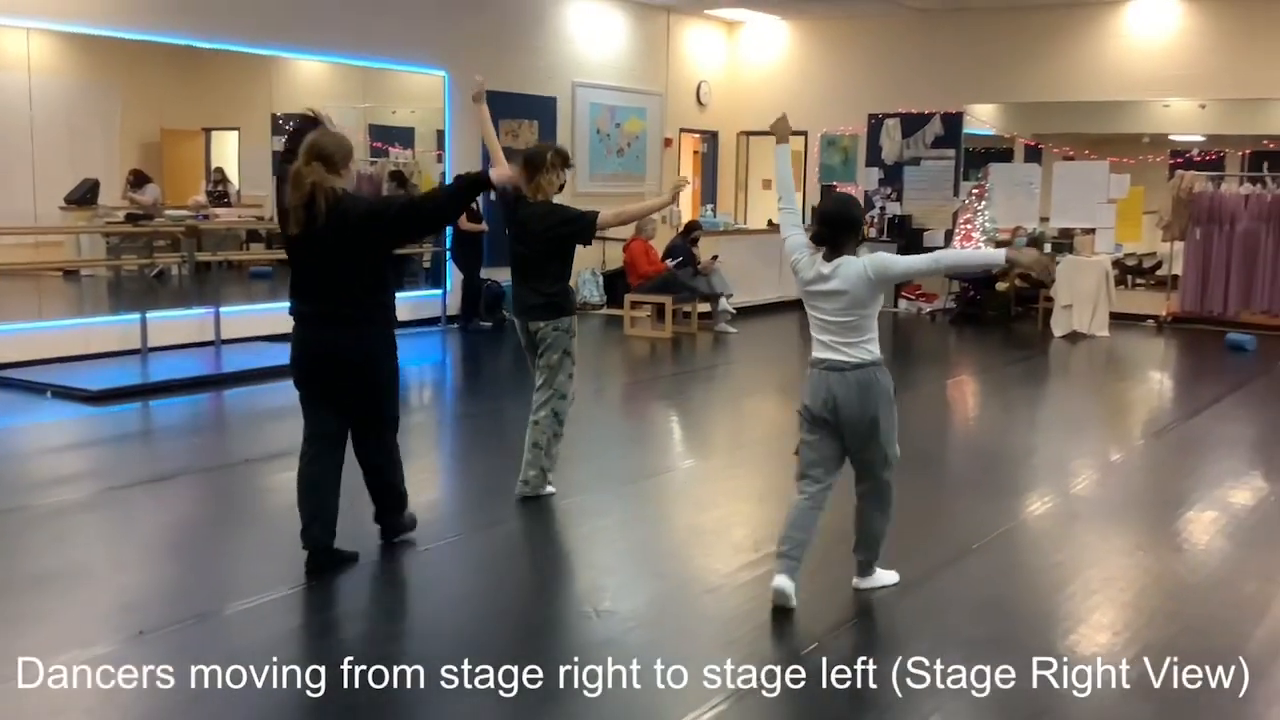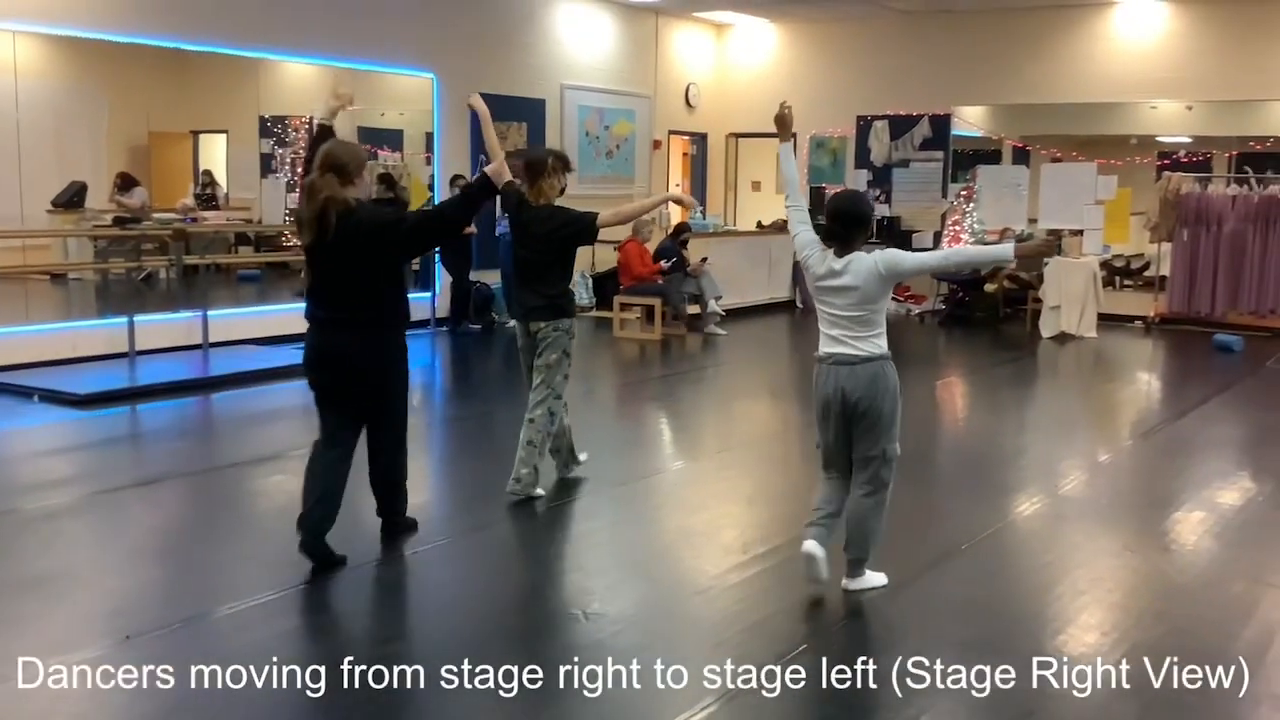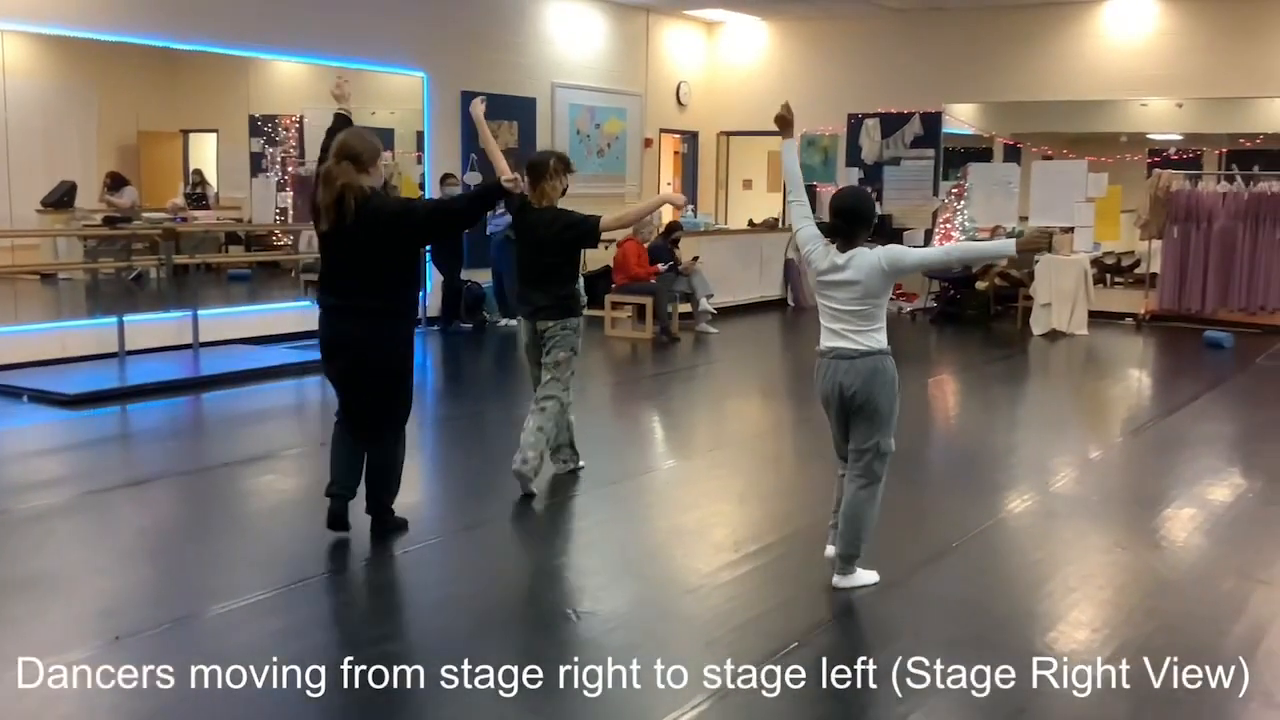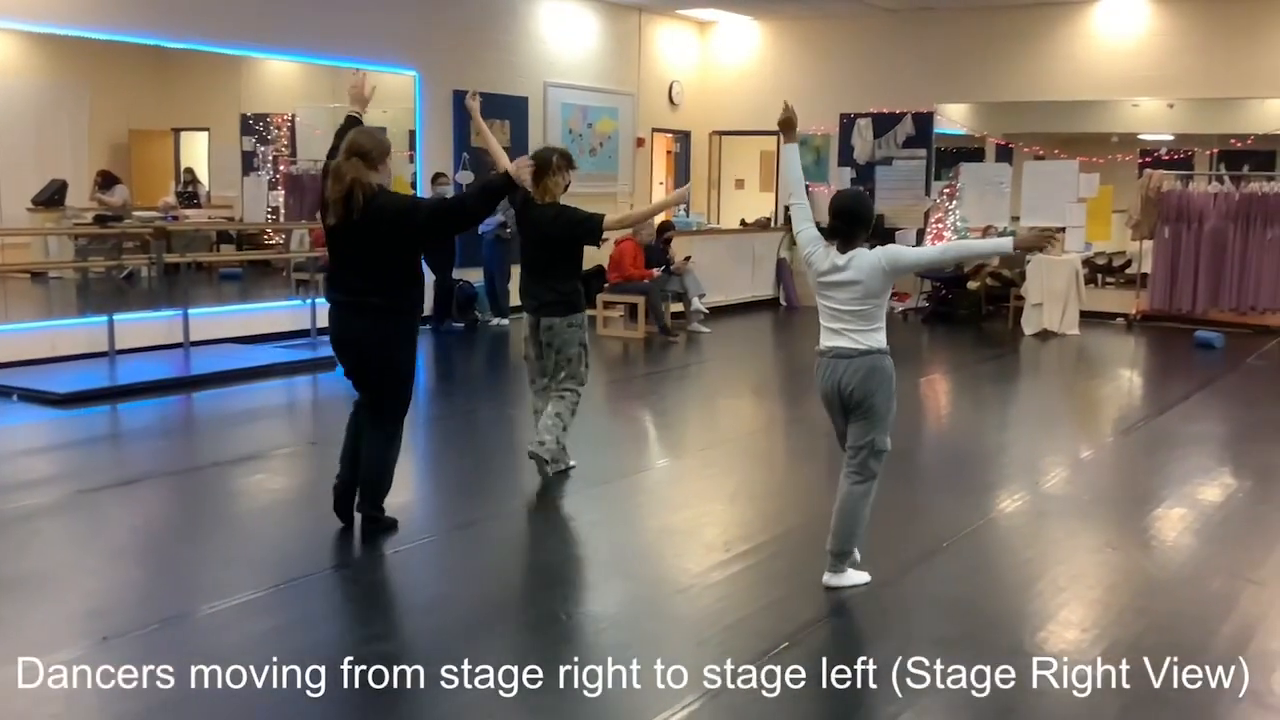
dt=0.2s
person 1, frame 1
left shoulder: (803, 264)
right shoulder: (871, 269)
left elbow: (787, 208)
right elbow: (942, 260)
left wrist: (782, 143)
right wrist: (1010, 257)
left hip: (820, 382)
right hip: (864, 383)
left knee: (812, 483)
right knee: (874, 483)
left ankle: (786, 571)
right ankle: (867, 570)
person 1, frame 2
left shoulder: (812, 259)
right shoulder: (882, 265)
left elbow: (795, 204)
right elbow: (951, 257)
left wrist: (786, 141)
right wrist: (1016, 252)
left hip: (828, 374)
right hip: (872, 376)
left knee: (836, 469)
right knee: (872, 475)
left ankle: (816, 537)
right ankle: (855, 570)
person 1, frame 3
left shoulder: (815, 254)
right shoulder: (884, 261)
left elbow: (797, 201)
right elbow: (952, 253)
left wrist: (788, 138)
right wrist: (1016, 246)
left hip: (829, 367)
right hip: (871, 370)
left knee: (849, 460)
right knee: (866, 469)
left ankle: (837, 537)
right ankle: (847, 567)
person 1, frame 4
left shoulder: (815, 256)
right shoulder: (883, 260)
left elbow: (797, 202)
right elbow: (950, 251)
left wrist: (790, 141)
right wrist: (1015, 244)
left hip: (828, 366)
right hip: (870, 368)
left knee: (854, 456)
right knee: (862, 466)
left ankle: (844, 540)
right ankle: (838, 566)
person 2, frame 1
left shoulder: (296, 210)
right shoulder: (365, 214)
left elbow: (296, 167)
right elbow: (431, 208)
left wrist: (308, 129)
right wrist: (483, 181)
left hip: (311, 342)
right hip: (364, 342)
left knee: (322, 441)
right knee: (377, 433)
left ankle: (319, 545)
right ankle: (392, 520)
person 2, frame 2
left shoulder: (314, 217)
right shoulder: (379, 222)
left elbow: (315, 170)
right elbow: (443, 217)
left wrist: (326, 125)
right wrist: (487, 183)
left hip: (325, 343)
right hip: (377, 343)
left knee: (334, 437)
right knee: (387, 434)
left ankle: (314, 530)
right ankle: (393, 517)
person 2, frame 3
left shoulder: (326, 205)
right shoulder: (392, 213)
left elbow: (328, 156)
right elbow: (454, 213)
left wrist: (341, 113)
right wrist: (500, 187)
left hip: (337, 329)
right hip: (385, 332)
left knee: (351, 417)
right knee: (386, 422)
left ankle: (338, 497)
right ankle: (381, 514)
person 2, frame 4
left shoulder: (335, 201)
right shoulder: (397, 211)
left elbow: (338, 155)
right elbow: (460, 211)
left wrist: (354, 114)
right wrist: (507, 180)
left hip: (345, 323)
right hip: (388, 327)
left knee: (368, 405)
right knee: (385, 416)
left ankle: (346, 489)
right ankle: (371, 512)
person 3, frame 1
left shoulder: (513, 204)
right shoulder: (560, 217)
left elbow: (495, 155)
right elbow: (619, 217)
left wrist: (481, 104)
right wrist: (668, 199)
left hip: (524, 313)
right hip: (554, 316)
left knee: (549, 388)
right knee: (551, 395)
left ankle: (539, 465)
right ankle: (532, 479)
person 3, frame 2
left shoulder: (517, 208)
right shoulder: (564, 219)
right elbow: (619, 216)
right wrist: (667, 197)
left hip: (525, 317)
right hip: (554, 318)
left knee: (546, 392)
right knee: (544, 398)
left ankle: (567, 459)
right ankle: (524, 480)
person 3, frame 3
left shoulder: (520, 209)
right shoulder: (565, 223)
left elbow: (497, 158)
right elbow: (622, 220)
left wrist: (479, 117)
right wrist: (663, 198)
left hip: (532, 315)
right hip: (562, 317)
left knee: (551, 386)
right knee: (553, 393)
left ankle: (564, 455)
right ankle: (527, 461)
person 3, frame 4
left shoulder: (523, 207)
right shoulder: (569, 219)
right elbow: (623, 221)
right wrist: (670, 201)
left hip: (534, 312)
right hip: (565, 314)
left knee: (542, 386)
right knee: (568, 387)
left ankle: (555, 455)
right ankle: (545, 444)
